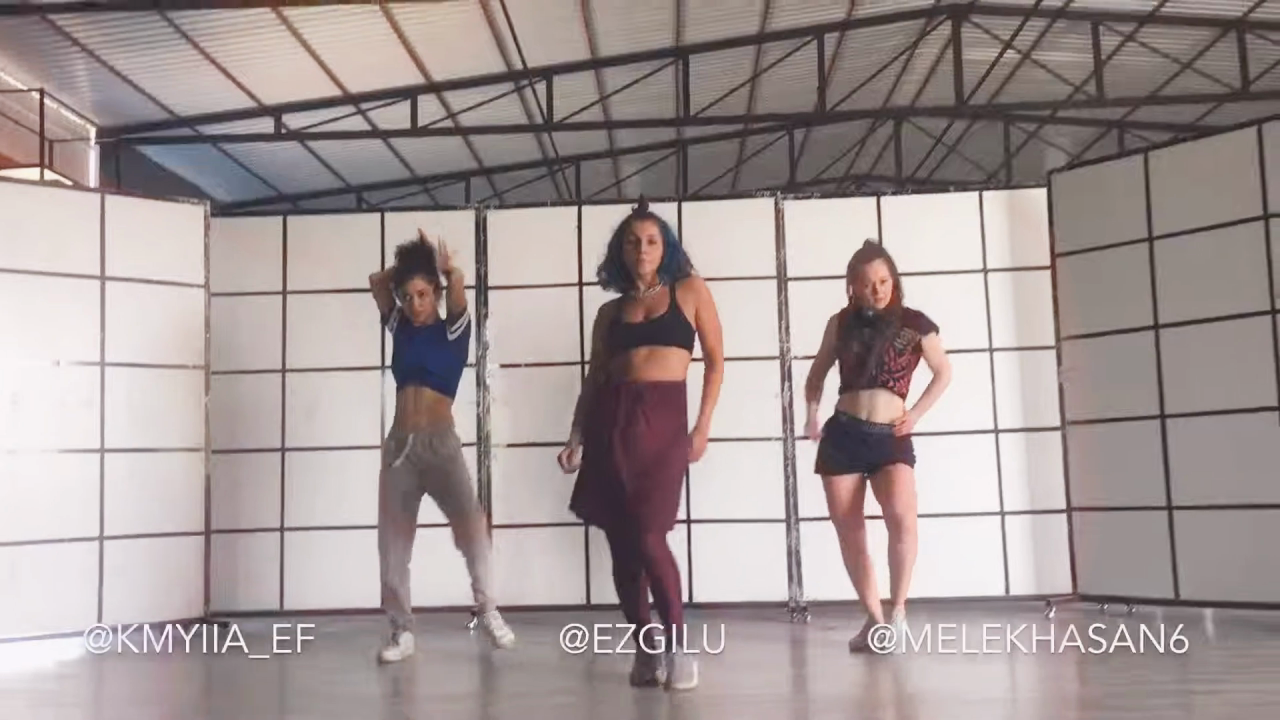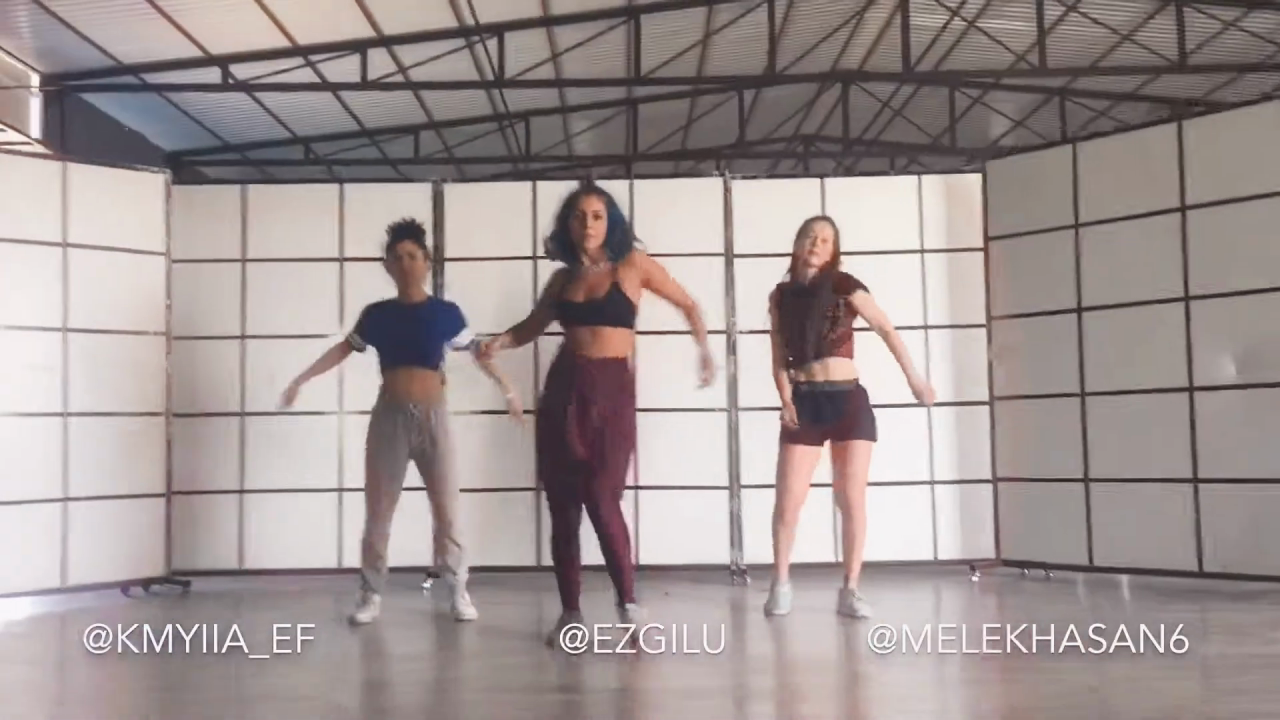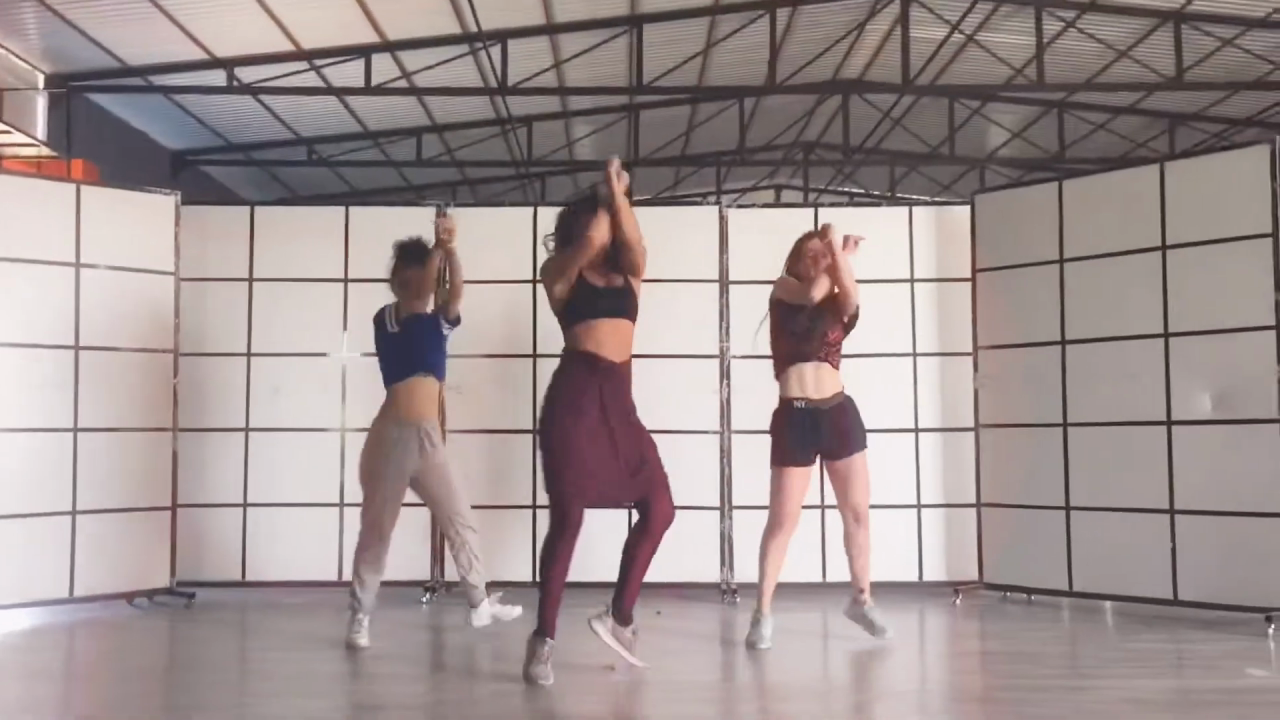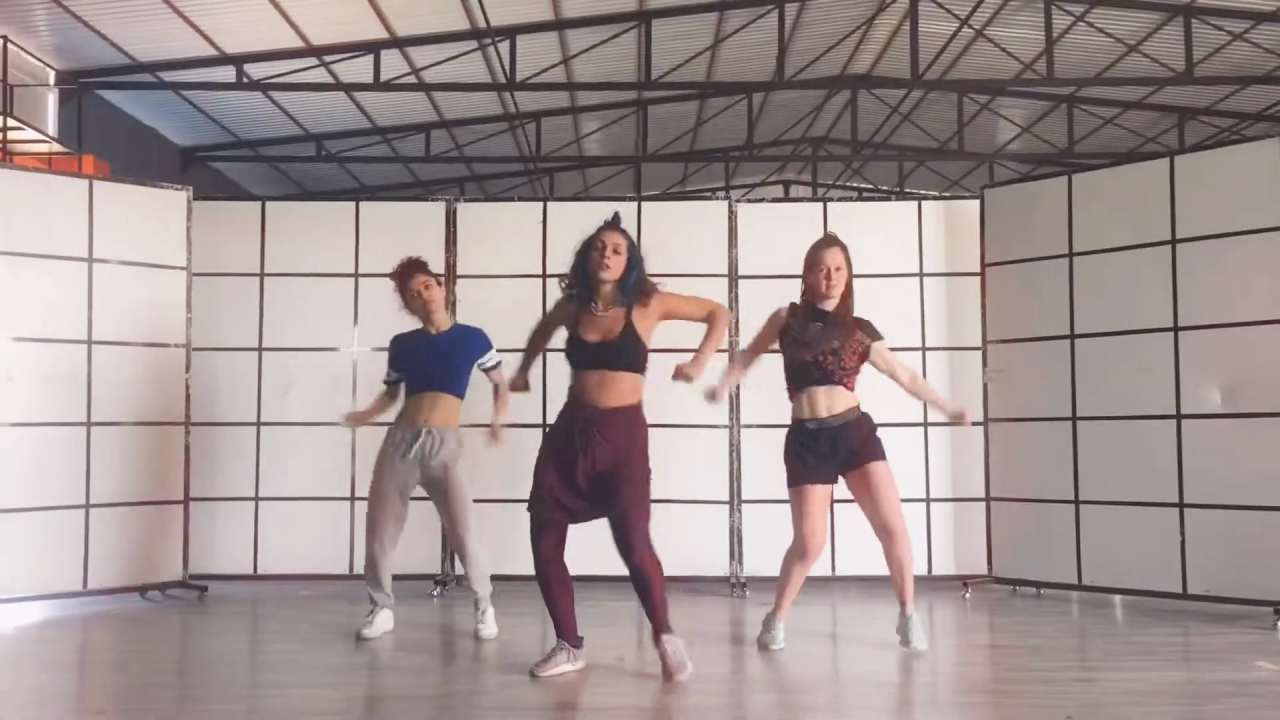
dt=0.7s
person 1, frame 1
left shoulder: (690, 290)
right shoulder: (610, 311)
left elbow: (715, 360)
right elbow: (593, 379)
left wrist: (703, 424)
right wrist: (575, 439)
left hip: (665, 418)
right hip: (610, 421)
left knee: (648, 536)
right knee: (621, 544)
left ankle: (675, 646)
right ankle: (645, 648)
person 1, frame 2
left shoulder: (632, 264)
right shoulder: (561, 279)
left elbow: (688, 304)
right elbow: (531, 326)
left wrist: (706, 350)
right wrist: (495, 341)
left hip: (611, 392)
right hip: (561, 393)
left knee: (602, 503)
right knee: (564, 511)
left ankle: (629, 609)
right ankle: (571, 614)
person 1, frame 3
left shoulder: (626, 267)
right shoulder: (559, 270)
left elbow: (635, 247)
right elbow: (589, 241)
left wrist: (618, 197)
right wrist: (606, 197)
left hip: (617, 399)
right hip: (576, 394)
left knee: (659, 511)
right knee: (568, 517)
left ankle: (618, 617)
right ankle: (543, 638)
person 1, frame 4
left shoulder: (647, 304)
right shoulder: (571, 307)
left elbow: (719, 313)
right elbow: (543, 330)
left wrist: (699, 358)
right wrist: (524, 368)
left hip: (621, 436)
right hip: (568, 435)
left knee: (634, 543)
right knee: (545, 542)
left ankle: (665, 637)
right ankle: (569, 645)
person 2, frame 1
left shoulder: (915, 323)
right shoulder: (841, 323)
left elbow: (943, 372)
right elbow: (816, 375)
left wrist: (916, 413)
right wrist: (812, 414)
left hip: (890, 440)
right hip: (842, 436)
left knee: (903, 520)
right knee: (850, 535)
left ankle: (897, 614)
right ankle: (876, 620)
person 2, frame 2
left shoulder: (845, 287)
right shoulder: (780, 297)
left elbow: (887, 329)
right elbow: (779, 359)
left wrist: (914, 378)
right wrist: (786, 401)
left hip: (849, 402)
right hip: (805, 404)
left knee: (853, 502)
right knee: (787, 501)
left ankle: (849, 591)
right ankle: (781, 585)
person 2, frame 3
left shoulder: (838, 306)
right shoulder: (785, 289)
left elbow: (850, 299)
right elbow: (814, 292)
left wrist: (840, 254)
right wrist: (837, 254)
left hip: (838, 413)
right hip: (794, 417)
left knee: (858, 513)
right knee: (781, 520)
left ankle: (861, 600)
right ankle: (763, 613)
person 2, frame 4
left shoulder: (859, 330)
right shoulder: (789, 317)
left elbow: (902, 372)
right elbow: (749, 354)
left wrist: (946, 407)
right wrist: (724, 383)
left hip: (855, 432)
right hip: (808, 438)
left knee: (893, 527)
right knee: (809, 544)
left ankle: (908, 614)
right ankle: (776, 618)
person 3, frame 1
left shoulder: (454, 330)
right shoulder: (400, 327)
left elbow: (456, 281)
right elbow: (377, 281)
left wrist: (439, 262)
right wrist: (411, 259)
left hip: (440, 443)
right hip: (398, 445)
left knee: (471, 525)
right knee: (393, 543)
left ankle: (487, 610)
right ankle: (402, 632)
person 3, frame 2
left shoulder: (445, 312)
right shoulder: (377, 314)
left elbow: (476, 350)
right elbow: (344, 349)
left wrist: (506, 389)
right wrist: (301, 380)
left hip: (432, 417)
right hip: (389, 417)
left knee: (446, 508)
right knee: (379, 509)
left ankle: (459, 591)
right ankle: (371, 593)
person 3, frame 3
left shoulder: (439, 323)
right shoulder: (386, 320)
left elbow: (452, 295)
right elbow: (416, 298)
left wrist: (449, 250)
right wrist: (437, 249)
left hip: (428, 436)
right hip: (391, 435)
left knee: (460, 521)
right knee: (376, 529)
left ankle: (480, 603)
right ankle: (360, 615)
person 3, frame 4
left shoulder: (472, 338)
right shoulder: (401, 345)
left elbow: (499, 384)
right elbow: (391, 392)
left wrist: (498, 417)
right wrist: (366, 414)
left hip: (444, 445)
right hip: (402, 441)
left knee: (462, 532)
right knee: (379, 530)
left ankle: (484, 609)
right ankle: (382, 609)
